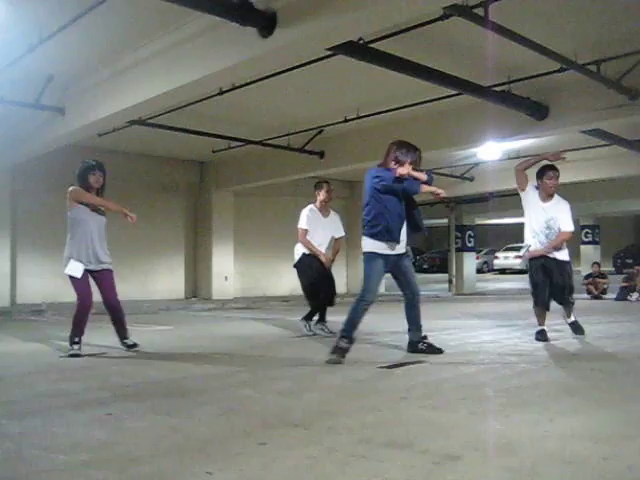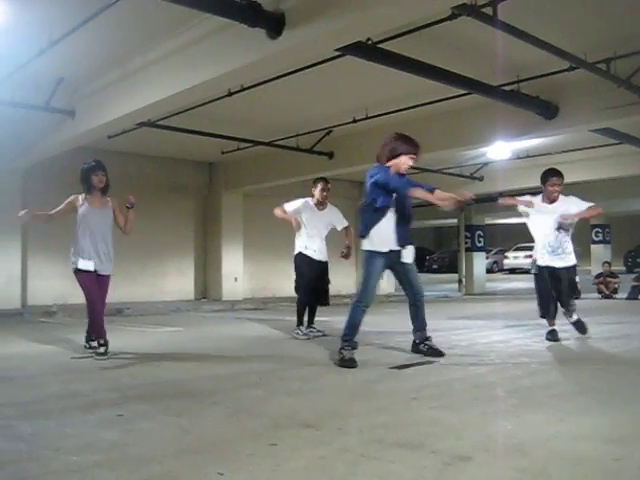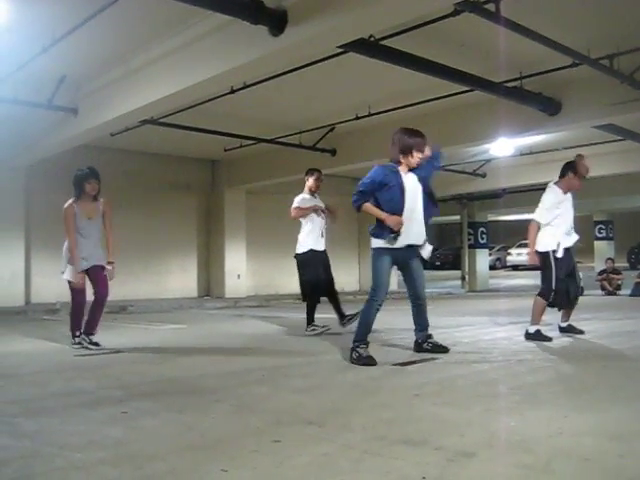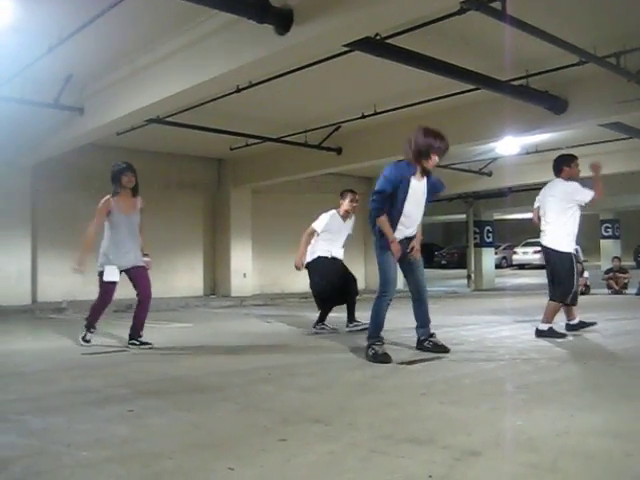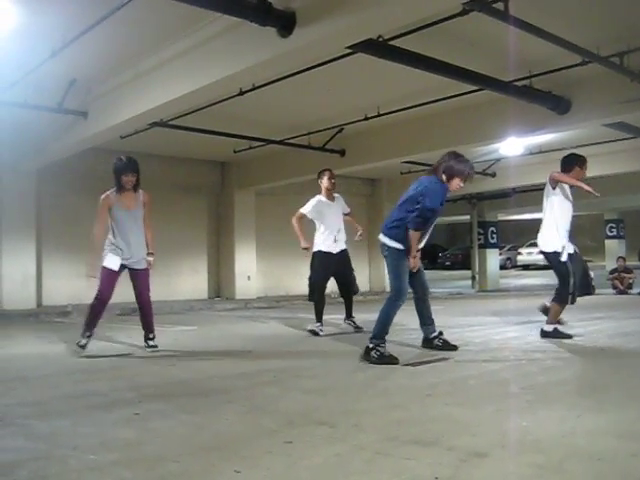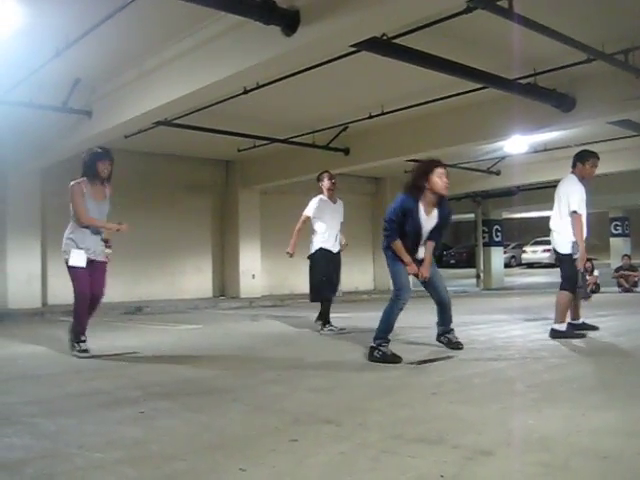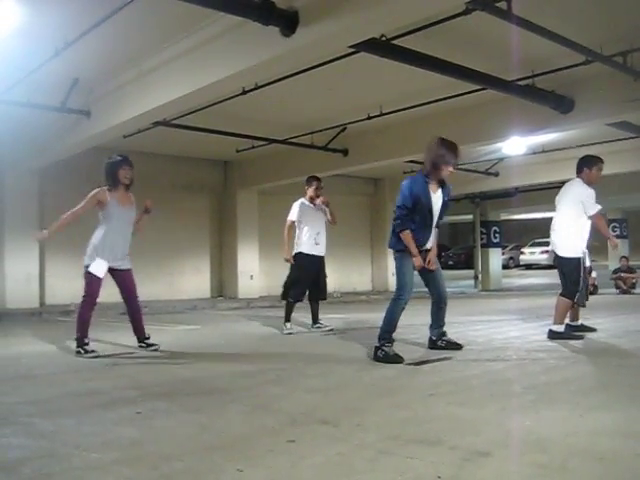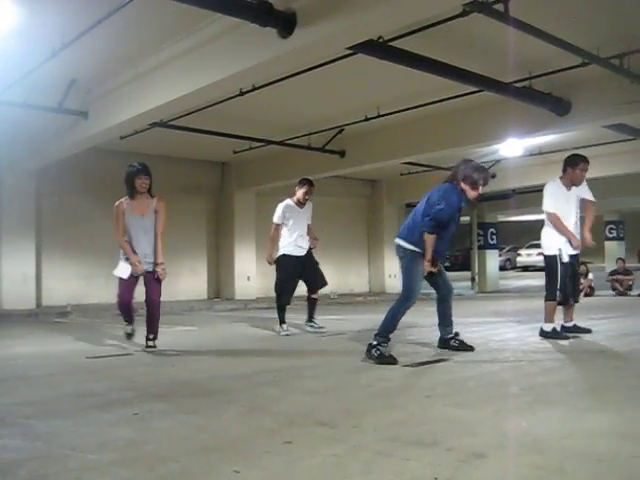
dt=0.7s
person 1, frame 1
left shoulder: (404, 179)
right shoulder: (377, 175)
left elbow: (424, 178)
right elbow: (413, 186)
left wrist: (410, 173)
right wrist: (433, 190)
left hip: (398, 248)
right hip: (376, 248)
left knee: (412, 294)
right knee: (368, 296)
left ankle: (417, 340)
right ankle: (343, 342)
person 1, frame 2
left shoulder: (401, 179)
right shoulder: (378, 174)
left elbow: (427, 191)
right elbow: (406, 190)
left wrist: (455, 197)
right wrist: (440, 200)
left hip: (398, 248)
right hip: (375, 248)
left knee: (417, 294)
right knee: (365, 299)
left ankle: (420, 341)
right ankle: (346, 348)
person 1, frame 3
left shoulder: (418, 174)
right shoulder: (383, 172)
left elbow: (435, 157)
right elbow: (358, 199)
left wrist: (413, 136)
right wrist: (385, 217)
left hip: (411, 247)
right hip: (384, 246)
left knee: (419, 296)
right knee: (378, 296)
left ankle: (423, 338)
right ankle: (359, 346)
person 1, frame 4
left shoulder: (430, 180)
right shoulder: (395, 171)
right elbow: (377, 207)
left wrist: (418, 239)
right wrist: (392, 241)
left hip: (409, 241)
right hip: (387, 240)
left knee: (419, 290)
right knee: (387, 289)
left ankle: (425, 337)
right ankle: (374, 343)
person 1, frame 5
left shoulder: (430, 184)
right shoulder: (434, 187)
right elbow: (417, 221)
left wrist: (416, 252)
right wrist: (413, 251)
left hip: (406, 245)
right hip: (396, 244)
left knee: (422, 290)
right knee: (399, 293)
left ankle: (431, 335)
right ankle: (375, 346)
person 1, frame 6
left shoulder: (443, 207)
right shoulder: (405, 201)
left elbow: (434, 237)
right elbow: (390, 233)
left wrist: (427, 263)
right wrist: (408, 263)
left hip: (423, 257)
right hip: (397, 254)
left knee: (443, 297)
right knee: (402, 295)
left ankle: (445, 333)
right ankle: (378, 346)
person 1, frame 7
left shoulder: (443, 189)
right shoulder: (412, 185)
left elbow: (436, 222)
right elbow: (401, 222)
left wrist: (432, 251)
right wrist: (414, 254)
left hip: (427, 249)
right hip: (405, 249)
left knee: (440, 294)
right knee: (404, 294)
left ankle: (437, 336)
right ankle: (383, 345)
person 1, frame 8
left shoulder: (447, 192)
right shoulder: (451, 194)
right elbow: (431, 224)
left wrist: (433, 258)
right wrist: (428, 258)
left hip: (422, 250)
right hip: (412, 247)
left knee: (446, 290)
right knee: (409, 296)
left ankle: (447, 336)
right ankle: (378, 344)
person 2, frame 1
left shoulder: (101, 201)
right shoulder: (74, 193)
right elbow: (102, 203)
right wrist: (126, 212)
left hip: (100, 259)
right hip: (77, 259)
left knee: (112, 301)
right knee: (85, 301)
left ankle: (124, 337)
right ankle: (75, 341)
person 2, frame 2
left shoulder: (111, 203)
right shoulder: (77, 200)
left elbow: (126, 230)
right elbow: (52, 216)
left wrist: (130, 208)
right wrist: (31, 213)
left hip: (104, 260)
right hip: (83, 260)
left knee: (99, 303)
right knee: (94, 300)
left ankle: (91, 338)
right ankle: (101, 342)
person 2, frame 3
left shoulder: (103, 206)
right shoulder: (70, 207)
left elbow: (108, 235)
right elbow: (71, 239)
left wrist: (109, 262)
right wrist: (75, 269)
left hip: (96, 259)
right hip: (76, 259)
left knee: (102, 295)
right knee: (78, 299)
left ankle: (89, 334)
right ankle: (77, 336)
person 2, frame 4
left shoulder: (139, 202)
right shoulder: (108, 202)
right elbow: (93, 230)
left wrist: (144, 255)
right wrist: (83, 257)
left hip: (134, 258)
right hip: (111, 258)
left knee: (145, 294)
right knee: (104, 298)
left ankle: (135, 336)
right ankle: (89, 328)
person 2, frame 5
left shoulder: (143, 197)
right shoulder: (108, 198)
right elbow: (100, 229)
left wrist: (150, 252)
right wrist: (95, 259)
left hip: (139, 254)
right hip: (115, 252)
left knee: (143, 299)
right knee: (103, 295)
left ankle: (149, 337)
right ankle: (86, 333)
person 2, frame 6
left shoulder: (107, 189)
right shoulder: (77, 186)
right elbow: (83, 218)
left wrist: (106, 245)
right wrist: (114, 226)
left hip: (96, 248)
right hip: (77, 245)
left knee: (97, 294)
right knee: (84, 293)
left ankle: (75, 332)
right ankle: (79, 339)
person 2, frame 7
left shoulder: (132, 198)
right shoulder: (102, 195)
right elbow: (74, 213)
left wrist: (144, 213)
right wrist: (50, 231)
left hip: (121, 257)
right hip: (99, 254)
left knee: (132, 298)
right knee: (90, 298)
left ankle: (142, 339)
right ankle: (81, 344)
person 2, frame 8
left shoulder: (158, 204)
right shoulder: (121, 206)
left elbow: (159, 235)
right elbow: (120, 237)
left wrist: (160, 263)
right wrist: (133, 259)
left hip: (152, 261)
right hip: (129, 260)
left knee: (153, 301)
right knee: (123, 300)
left ankle: (151, 338)
right ankle: (129, 322)
person 3, frame 1
left shoulder: (562, 205)
right shoulder: (529, 194)
left elbow: (566, 235)
right elbow: (519, 169)
left wrist: (543, 250)
right wrist: (543, 157)
left hip: (558, 254)
right hip: (536, 253)
left knee: (565, 291)
right knee: (540, 293)
left ankle: (570, 318)
right ankle: (541, 327)
person 3, frame 2
left shoulder: (570, 202)
right shoulder: (529, 201)
left elbow: (597, 210)
right elbow: (503, 201)
left wrist: (577, 216)
right wrist: (522, 202)
left hip: (565, 260)
right hip: (543, 261)
left knee: (567, 297)
right knee: (546, 299)
left ankle: (573, 316)
right ankle: (552, 328)
person 3, frame 3
left shoulder: (562, 188)
right shoulder: (552, 197)
left elbow: (579, 162)
right elbow: (534, 224)
left wrist: (580, 164)
right wrist: (532, 252)
left hip: (564, 248)
right hip: (550, 249)
left knee: (572, 287)
right knee: (550, 288)
left ankle: (565, 323)
right ankle: (533, 329)
person 3, frame 4
left shoulder: (547, 189)
right shoulder: (571, 188)
left elbow: (535, 216)
right elbow: (597, 196)
right wrist: (597, 174)
left hip: (549, 244)
right hip: (562, 245)
left knee: (567, 285)
right knee: (565, 287)
left ankle: (573, 321)
right ankle: (543, 326)
person 3, frame 5
left shoulder: (564, 188)
right shoulder: (555, 184)
right elbow: (554, 175)
right wrist: (583, 185)
left hip: (561, 243)
right hip: (553, 244)
left knee: (569, 282)
right knee: (567, 284)
left ankle: (550, 307)
right ankle: (549, 327)
person 3, frame 6
left shoulder: (567, 183)
right shoulder: (575, 186)
right elbow: (576, 217)
right wrist: (581, 247)
left hip: (562, 242)
right hip: (569, 243)
left knee: (573, 282)
right knee: (571, 283)
left ankle: (576, 321)
right ankle: (558, 327)
person 3, frame 7
left shoulder: (568, 188)
right shoulder: (584, 190)
right elbow: (597, 217)
right wrist: (610, 237)
left hip: (561, 243)
right hip: (571, 246)
left knee: (577, 284)
right knee: (572, 286)
left ankle: (574, 322)
right ankle: (557, 328)
person 3, frame 8
left shoulder: (580, 185)
right shoulder: (552, 187)
left elbow: (589, 206)
right elbow: (552, 216)
left wrist: (586, 230)
right wrist: (572, 236)
left hip: (571, 245)
right hip: (555, 245)
left knee: (573, 284)
right knee: (556, 284)
left ankle: (568, 323)
right ankle: (547, 327)
person 4, frame 1
left shoulder: (335, 217)
right shoulder: (308, 212)
left elbow: (338, 241)
right elbow: (301, 237)
left wrist: (329, 258)
right wrist: (321, 254)
left hip: (321, 257)
right hip: (305, 255)
left knee: (326, 288)
right knee: (323, 284)
left ankle: (308, 319)
right ankle: (321, 321)
person 4, frame 2
left shoulder: (333, 211)
right shoulder: (303, 204)
left elbow: (347, 229)
right elbow: (277, 211)
left wrist: (348, 247)
right wrist: (292, 217)
left hip: (321, 256)
right hip: (303, 253)
left knee: (319, 291)
right knee: (305, 288)
left ankle: (310, 325)
right ankle: (299, 327)
person 4, frame 3
left shoulder: (317, 199)
right shoulder: (301, 199)
left elbow: (326, 210)
right elbow: (294, 213)
left wrist: (328, 210)
right wrist: (315, 208)
left hip: (319, 249)
right hip: (308, 250)
left knee: (327, 284)
right knee: (314, 286)
left ankle: (343, 317)
right ankle: (310, 325)
person 4, frame 4
left shoulder: (351, 219)
right shoulder: (329, 217)
right elbow: (308, 233)
left wrist: (339, 254)
right wrist: (300, 256)
left hip: (333, 259)
right hip: (318, 258)
left knee: (350, 284)
right knee: (331, 291)
left ankle: (351, 321)
right ankle: (319, 323)
person 4, frame 5
left shoulder: (339, 199)
right shoulder: (316, 203)
left elbow: (347, 214)
right elbow: (295, 219)
left wrist: (358, 227)
right wrist: (303, 240)
left hip: (341, 249)
right hip: (322, 251)
left knee: (348, 284)
right knee: (318, 286)
left ankle: (349, 317)
right ankle: (318, 323)
person 4, frame 6
left shoulder: (340, 203)
right shoulder: (318, 202)
right elbow: (301, 222)
left wrist: (342, 239)
right wrist: (292, 244)
left hip: (334, 250)
right hip: (321, 249)
left knee: (331, 285)
right knee: (325, 285)
left ankle: (322, 316)
right ankle: (325, 324)
person 4, frame 7
left shoulder: (321, 205)
right shoulder: (299, 205)
left elbow: (333, 221)
right elbow: (288, 228)
left wrist: (327, 206)
right wrist: (287, 251)
left hip: (319, 253)
right hip: (303, 253)
left knee: (317, 288)
right knee: (296, 287)
left ankle: (316, 322)
right ankle: (287, 322)
person 4, frame 8
left shoulder: (309, 206)
right shoulder: (284, 206)
right elbow: (275, 230)
left wrist: (313, 237)
right wrist: (270, 253)
left hip: (305, 252)
right hip: (287, 254)
left knee: (316, 283)
right knee: (284, 289)
left ankle: (310, 320)
right ankle: (282, 324)
